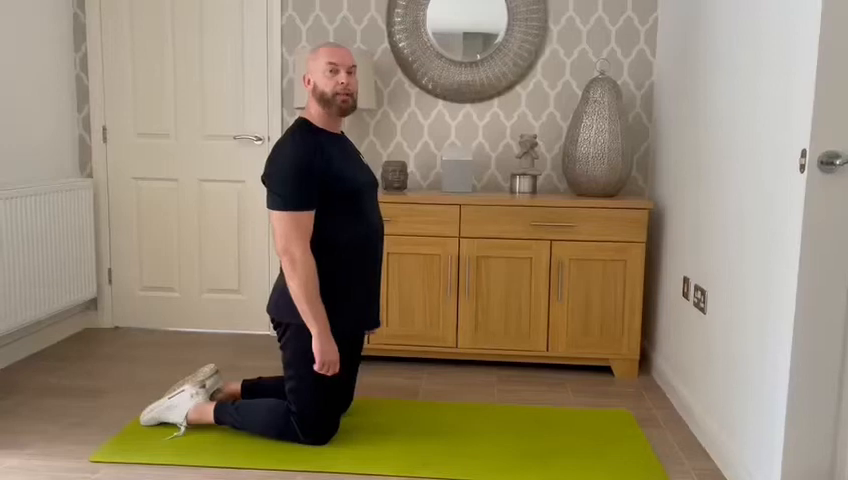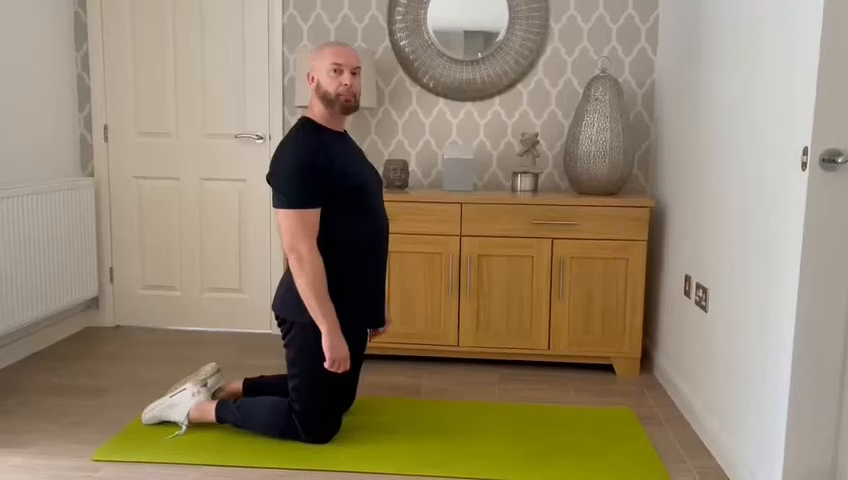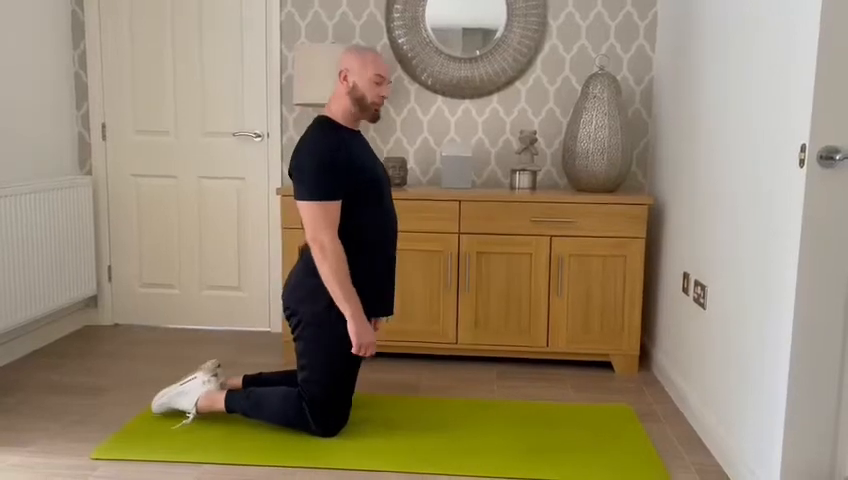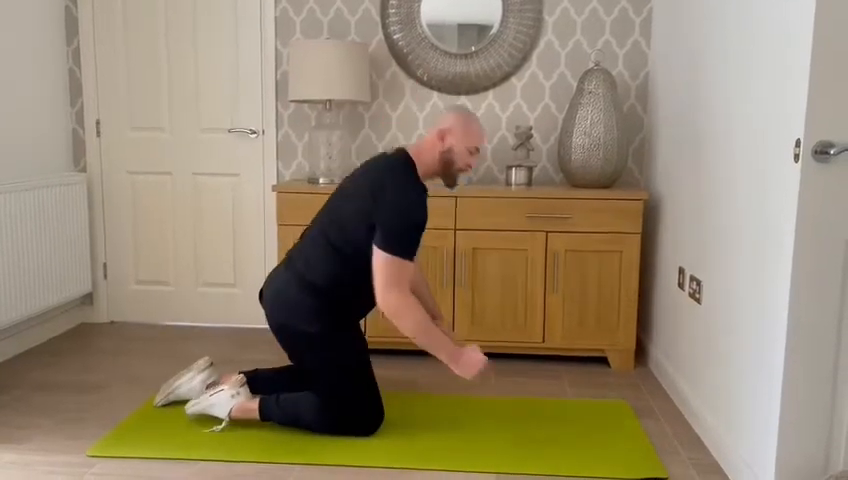
dt=0.5s
person 1, frame 1
left shoulder: (341, 143)
right shoulder: (296, 152)
right elbow: (293, 251)
left wrist: (363, 308)
right wrist: (320, 332)
left hip: (345, 309)
right hip: (313, 314)
left knee: (333, 402)
right knee: (314, 425)
left ankle: (222, 388)
right ankle: (195, 408)
person 1, frame 2
left shoulder: (343, 142)
right shoulder: (301, 151)
right elbow: (300, 249)
left wrist: (372, 304)
right wrist: (329, 330)
left hip: (349, 306)
right hip: (318, 312)
left knee: (335, 401)
right knee: (315, 424)
left ankle: (225, 387)
right ankle: (199, 407)
person 1, frame 3
left shoulder: (352, 139)
right shoulder: (321, 147)
right elbow: (323, 241)
left wrist: (366, 308)
right wrist: (356, 317)
left hip: (346, 298)
right hip: (326, 302)
left knee: (326, 387)
right knee: (325, 415)
left ankle: (223, 381)
right ankle: (206, 396)
person 1, frame 4
left shoulder: (397, 171)
right shoulder: (402, 194)
left elbow: (403, 268)
right elbow: (392, 296)
left wrist: (438, 321)
right wrist: (454, 355)
left hip: (296, 295)
right hip: (306, 310)
left knee: (335, 388)
right knee: (362, 416)
left ankle: (223, 383)
right ankle: (237, 404)
